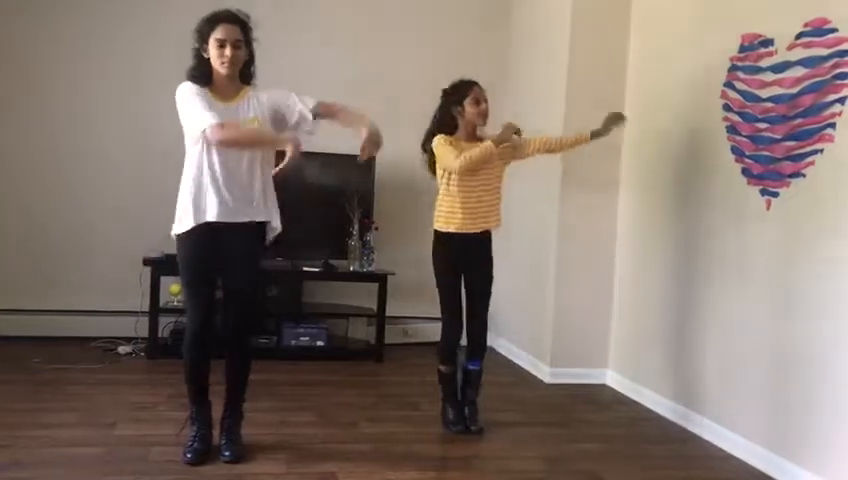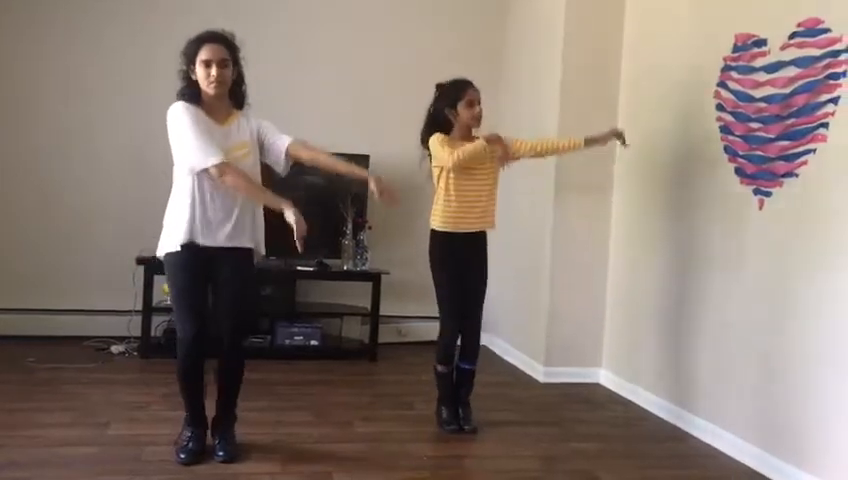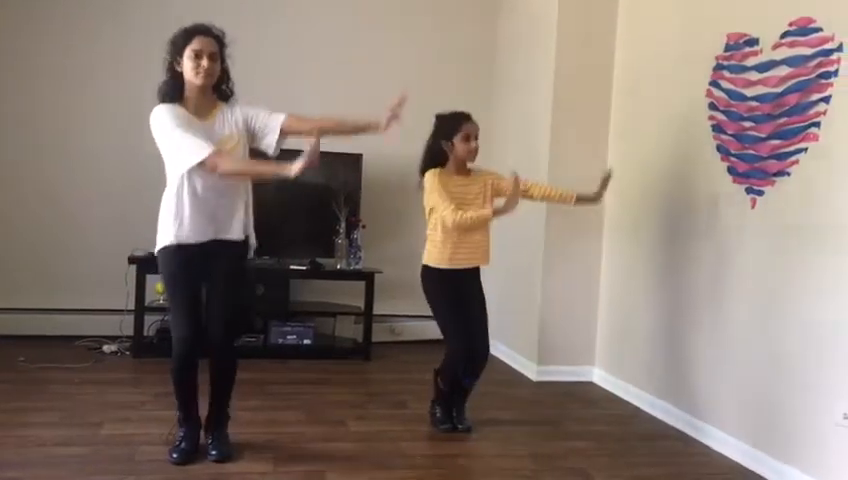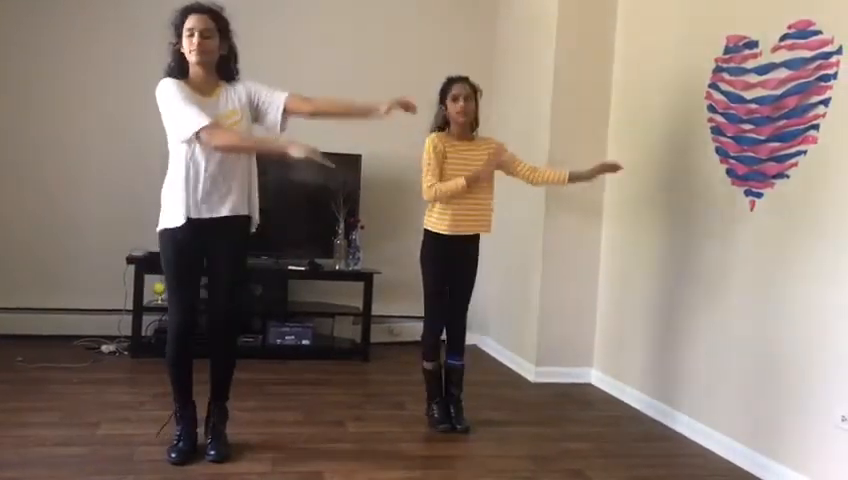
dt=0.7s
person 1, frame 1
left shoulder: (266, 100)
right shoulder: (189, 94)
left elbow: (323, 107)
right elbow: (220, 134)
left wrist: (366, 125)
right wrist: (282, 137)
left hip: (246, 224)
right hip: (198, 224)
left knee: (239, 326)
right knee: (199, 325)
left ankle: (231, 425)
right ankle: (199, 425)
person 1, frame 2
left shoulder: (252, 124)
right shoulder: (181, 115)
left elbow: (305, 152)
right elbow: (223, 172)
left wrist: (367, 176)
right wrist: (285, 206)
left hip: (236, 245)
right hip: (187, 243)
left knee: (231, 340)
right knee: (190, 337)
left ankle: (224, 427)
right ankle: (194, 427)
person 1, frame 3
left shoulder: (240, 114)
right shoulder: (165, 116)
left elbow: (303, 125)
right elbow: (218, 165)
left wrist: (374, 125)
right wrist: (288, 169)
left hip: (229, 239)
right hip: (181, 240)
left knee: (220, 337)
right knee: (187, 337)
left ankle: (217, 425)
right ankle: (187, 426)
person 1, frame 4
left shoulder: (244, 92)
right shoulder: (170, 90)
left elbow: (306, 105)
right elbow: (215, 138)
left wrist: (376, 108)
right wrist: (287, 148)
left hip: (229, 220)
right hip: (182, 220)
left knee: (224, 322)
right knee: (181, 324)
left ankle: (216, 423)
right ankle: (184, 425)
person 2, frame 1
left shoulder: (503, 145)
right shoulder: (442, 142)
left elbow: (547, 145)
right elbow: (461, 164)
left wrist: (596, 133)
right wrist: (495, 142)
left hip: (480, 242)
right hip: (449, 241)
left knee: (478, 326)
right knee: (452, 324)
left ankle: (469, 403)
right ankle: (450, 404)
person 2, frame 2
left shoulder: (494, 145)
right shoulder: (439, 141)
left elbow: (539, 148)
right elbow: (453, 161)
left wrist: (591, 141)
right wrist: (486, 142)
left hip: (476, 242)
right hip: (445, 240)
left knee: (472, 326)
right knee: (451, 325)
left ankle: (463, 401)
right ankle: (445, 402)
person 2, frame 3
left shoulder: (486, 179)
right shoulder: (434, 178)
left elbow: (533, 191)
right elbow: (452, 219)
left wrist: (587, 197)
right wrist: (499, 209)
left hip: (469, 276)
right hip: (438, 274)
left knee: (479, 351)
right knee: (459, 348)
left ankle: (457, 404)
right ankle: (440, 403)
person 2, frame 4
left shoulder: (490, 147)
right shoulder: (436, 142)
left elbow: (533, 174)
right elbow: (430, 191)
left wrist: (586, 174)
right wrist: (472, 179)
left hip: (468, 243)
right hip: (437, 241)
left knee: (457, 323)
right knee: (434, 321)
left ankle: (454, 401)
right ankle: (434, 402)
